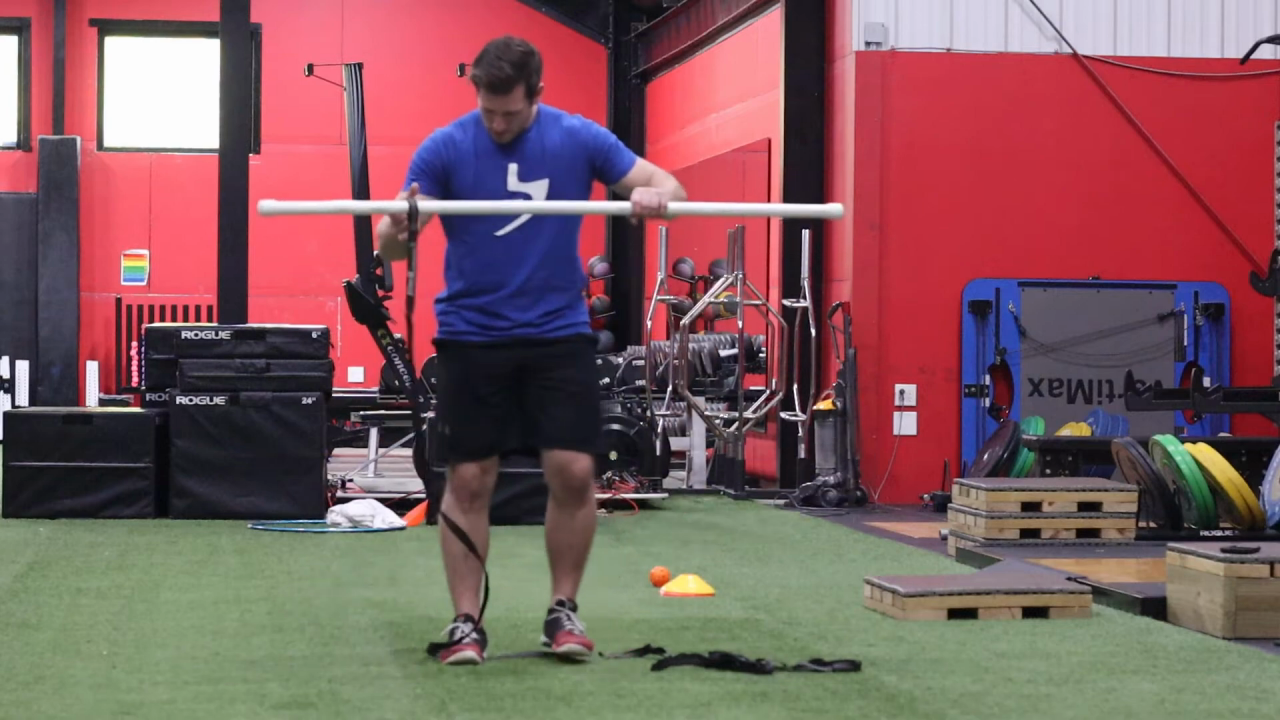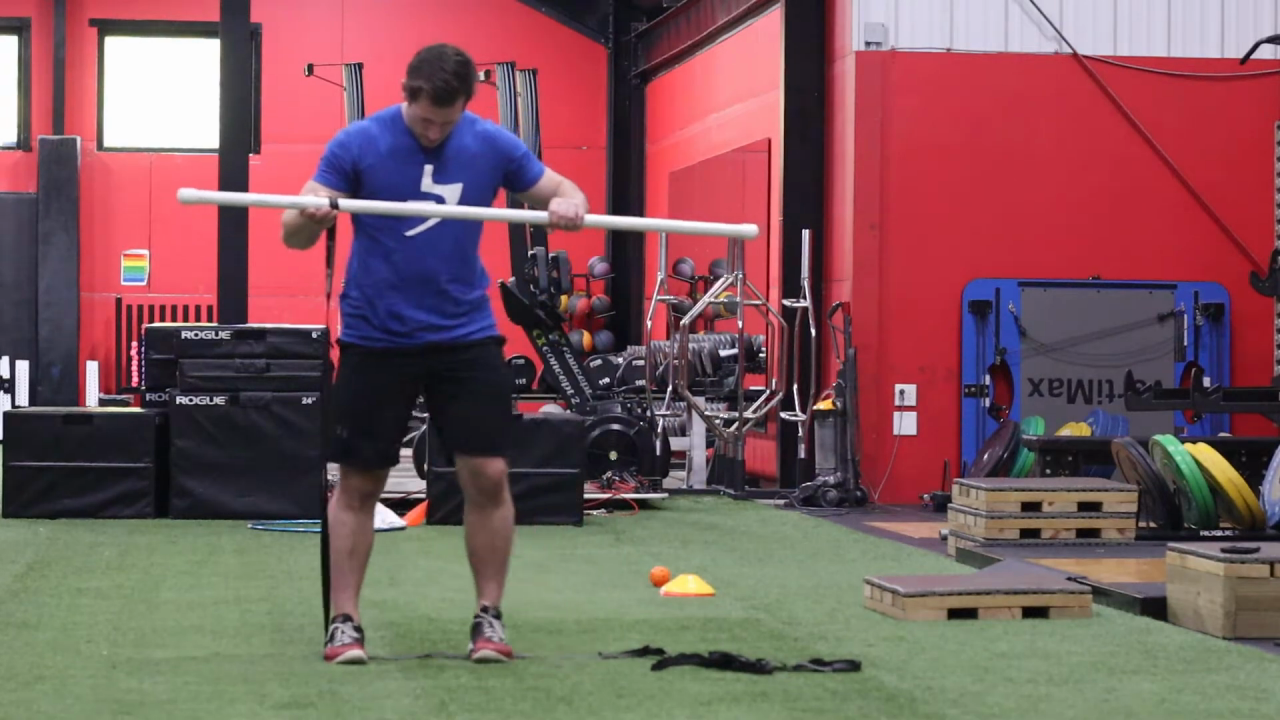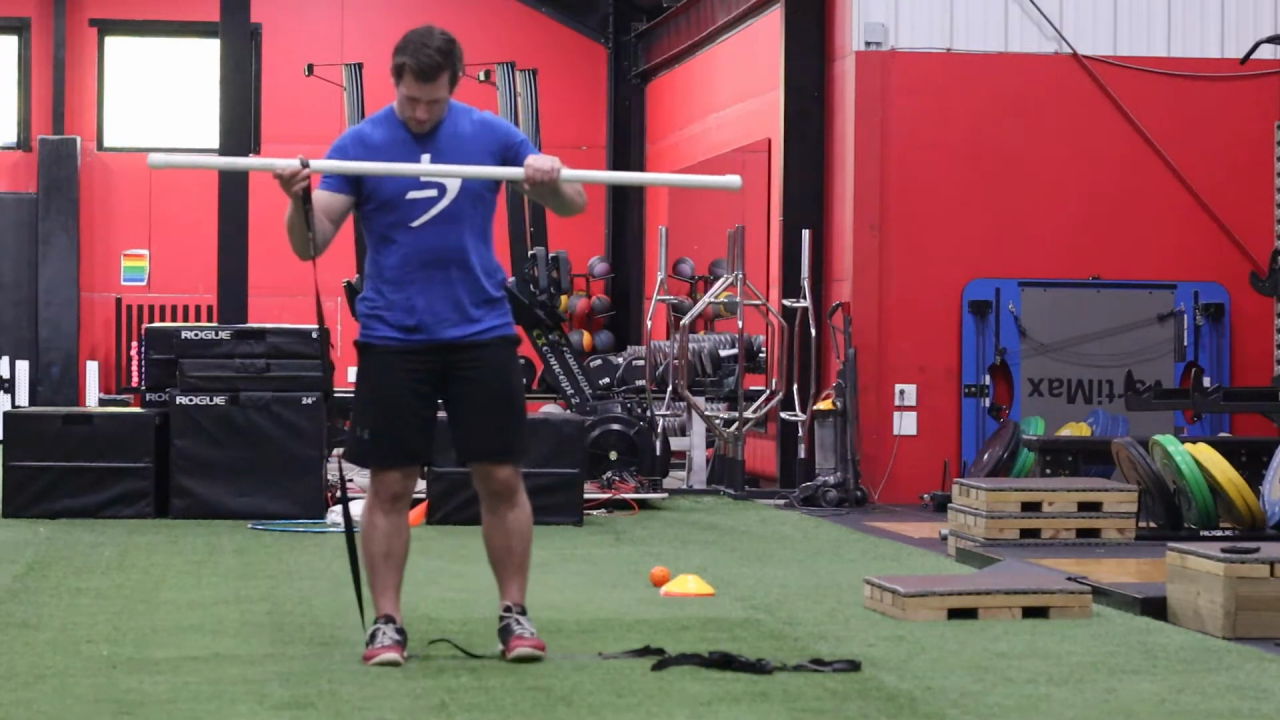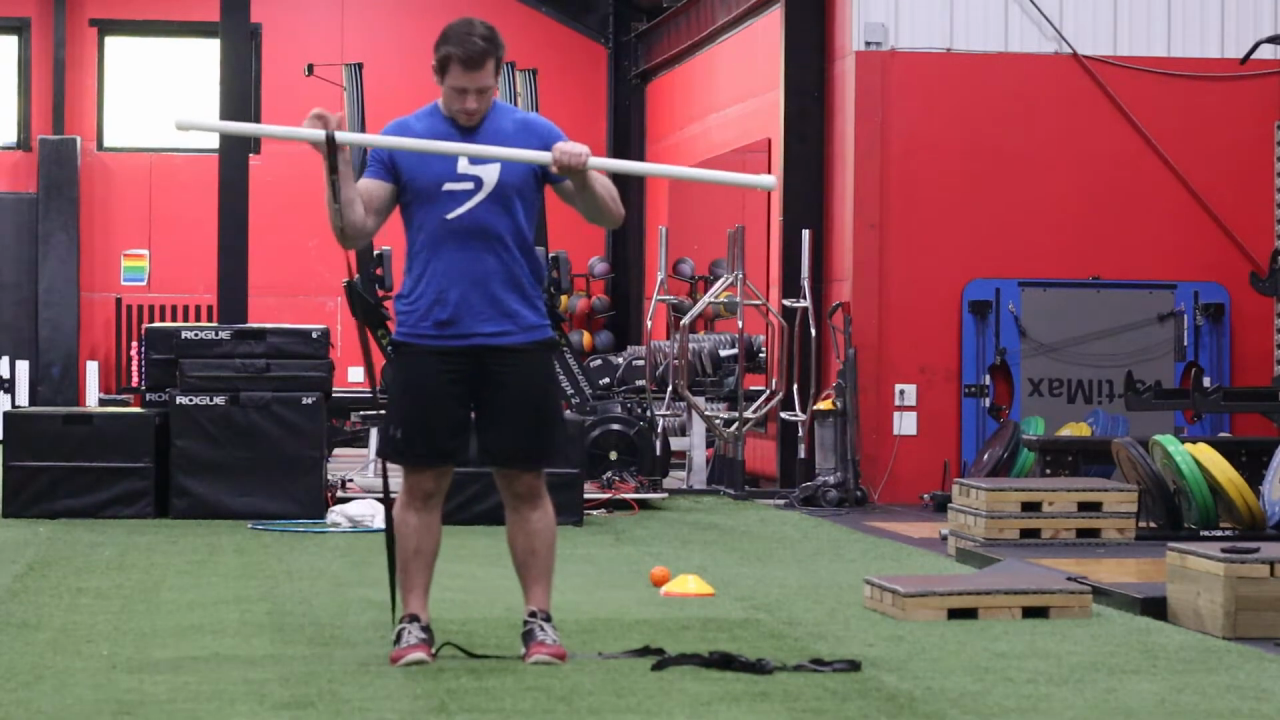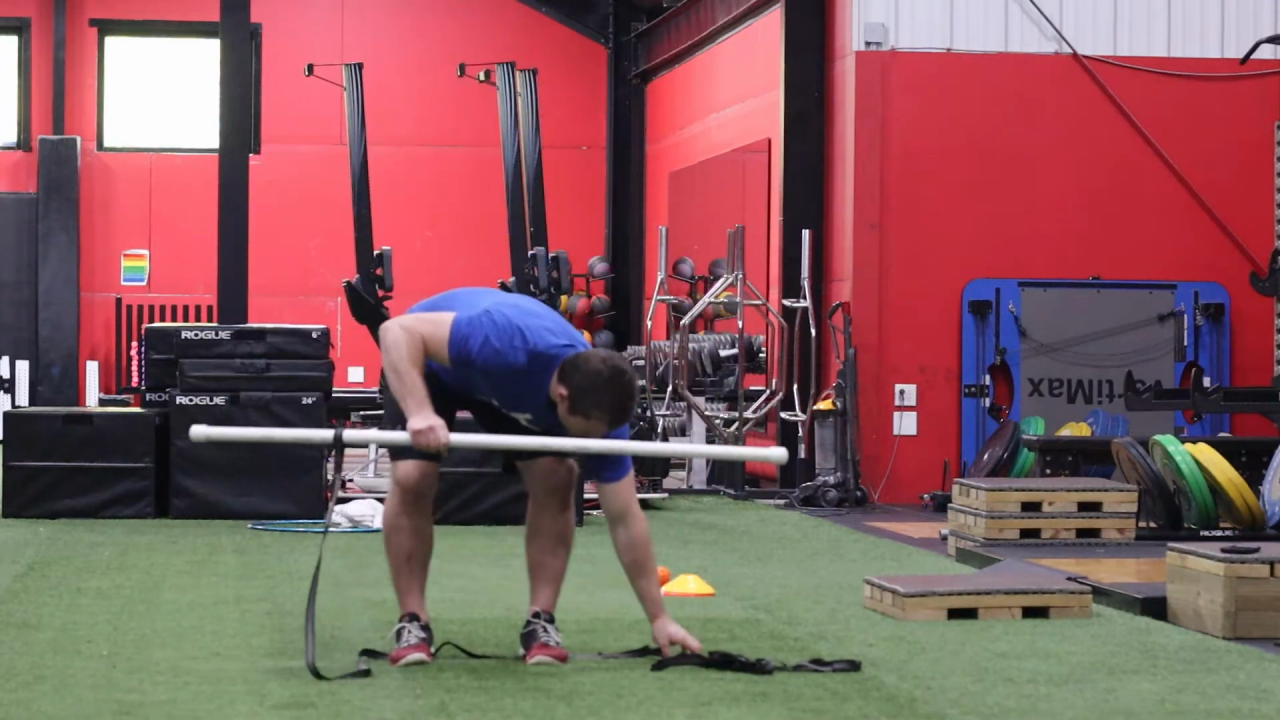
dt=1s
person 1, frame 1
left shoulder: (580, 138)
right shoulder: (444, 148)
left elbow: (667, 186)
right elbow: (391, 243)
left wrist: (656, 195)
right wrist: (397, 230)
left hip: (560, 334)
right hip: (470, 336)
left knee: (574, 474)
right knee: (469, 480)
left ankle: (562, 609)
right ankle: (466, 620)
person 1, frame 2
left shoulder: (494, 144)
right shoulder: (358, 143)
left elbow: (562, 194)
right elbow: (294, 232)
left wrist: (570, 206)
right wrist: (310, 216)
left hip: (466, 336)
right hip: (376, 338)
left knee: (487, 476)
right knee: (358, 482)
left ankle: (488, 615)
right ankle: (343, 620)
person 1, frame 3
left shoulder: (493, 134)
right shoulder: (358, 145)
left elbow: (573, 204)
right elbow: (310, 244)
left wrist: (552, 180)
right wrist: (297, 198)
left hip: (482, 333)
right hip: (394, 338)
left knee: (501, 477)
right knee: (390, 484)
left ankle: (515, 614)
right ankle: (386, 622)
person 1, frame 4
left shoulder: (535, 131)
right shoulder: (403, 134)
left elbow: (612, 215)
right elbow: (353, 233)
left wrist: (581, 173)
right wrist: (335, 161)
left hip: (518, 338)
right hip: (426, 339)
left knee: (525, 482)
right knee: (423, 483)
left ankle: (539, 620)
right ankle: (413, 621)
person 1, frame 5
left shoulder: (601, 402)
right shoulder: (505, 344)
left elbow: (626, 520)
right elbow: (398, 330)
left wrist: (659, 618)
right wrist: (421, 413)
right hip: (430, 358)
left knee: (556, 478)
right knee: (413, 477)
left ankle: (541, 622)
right ankle: (412, 622)
